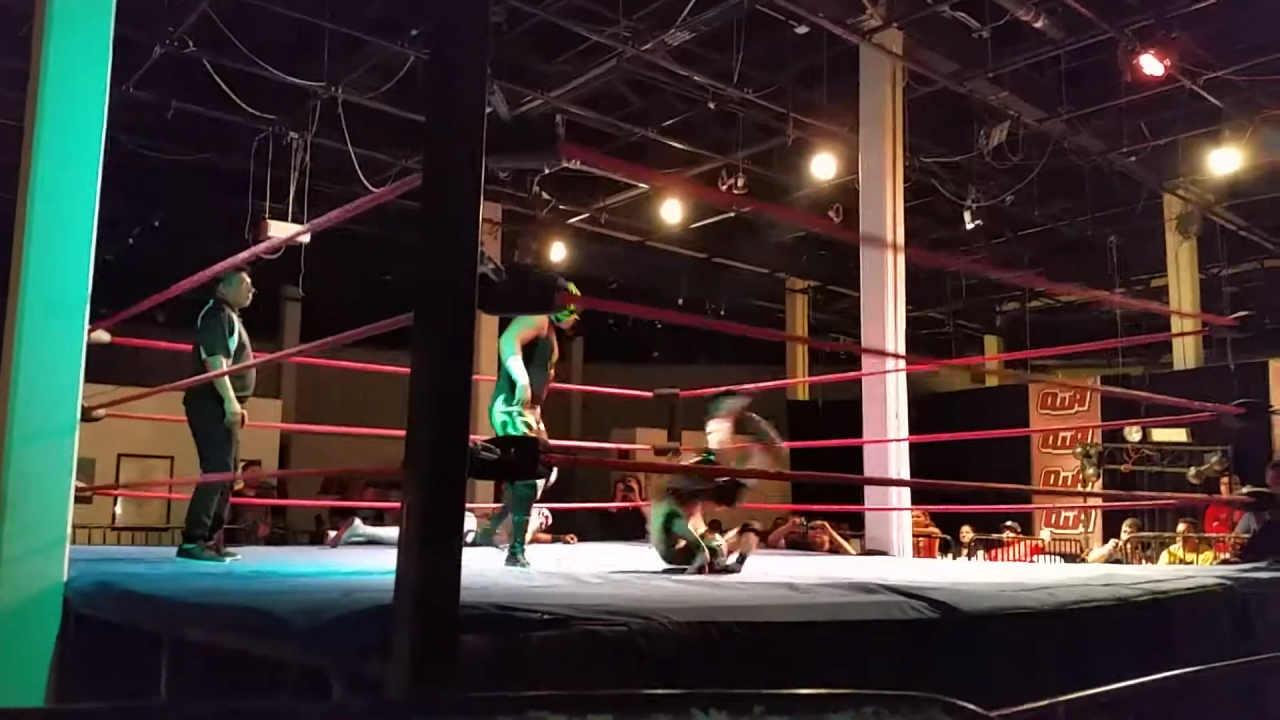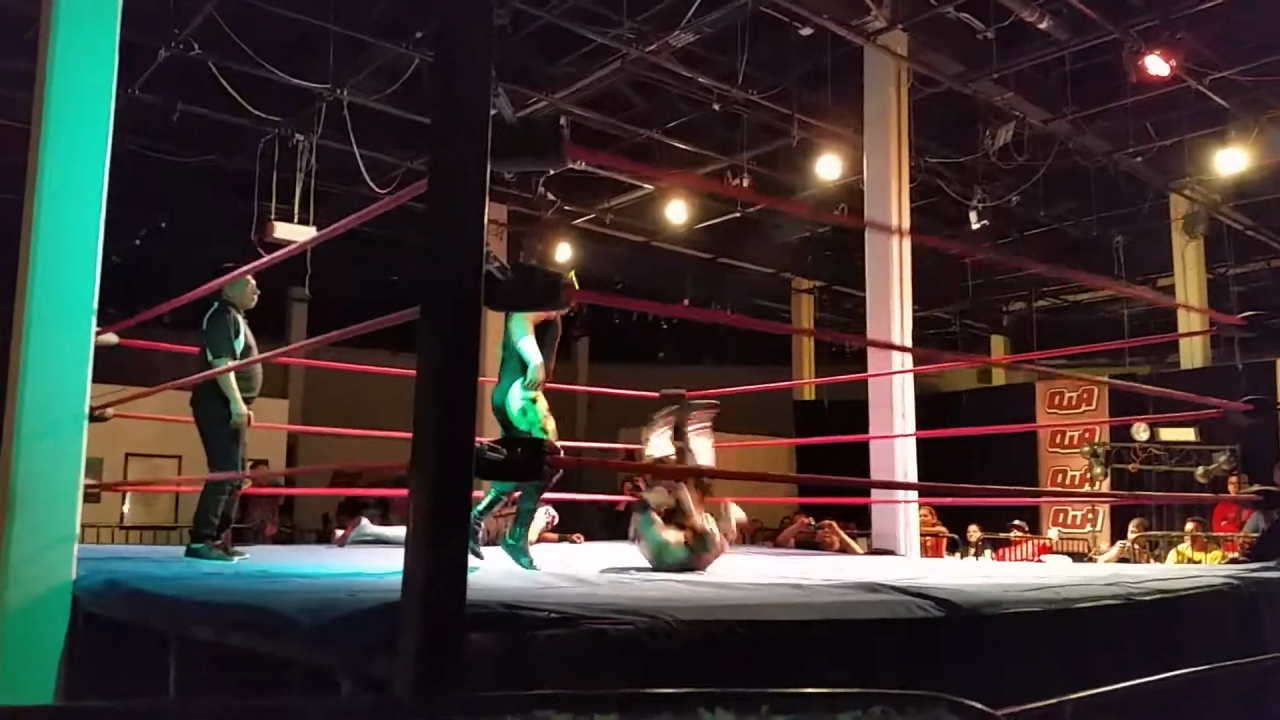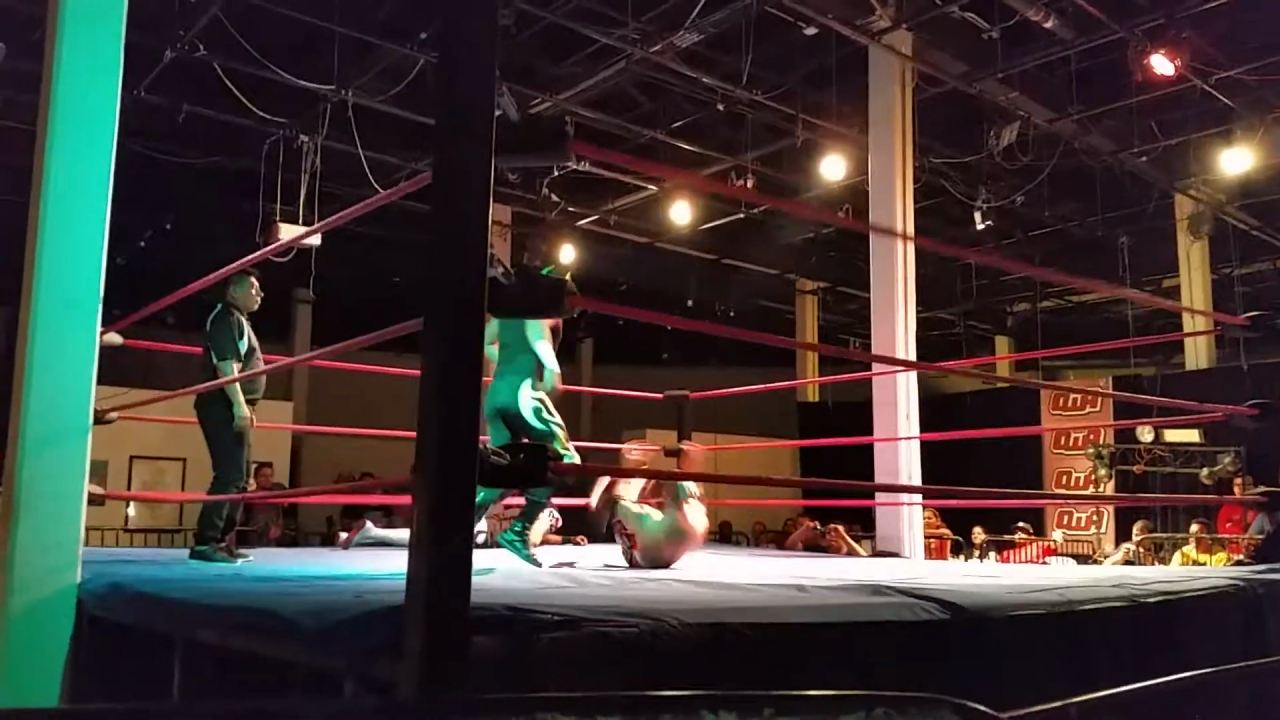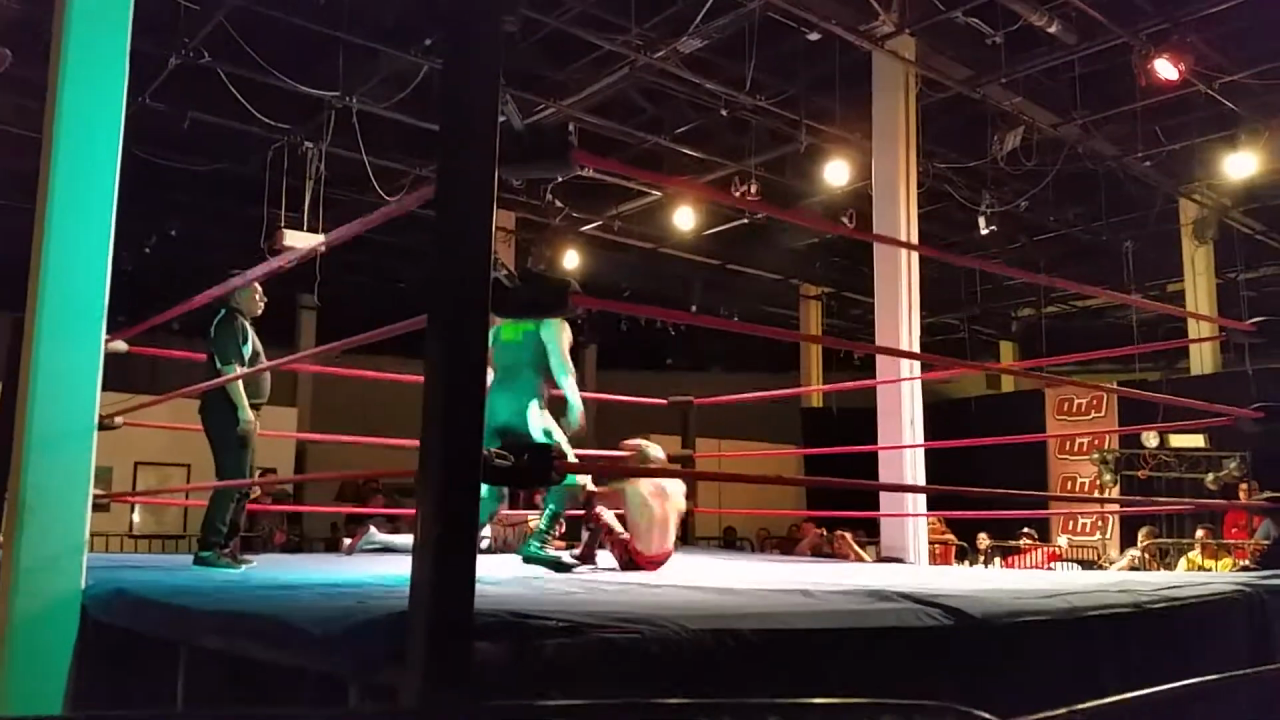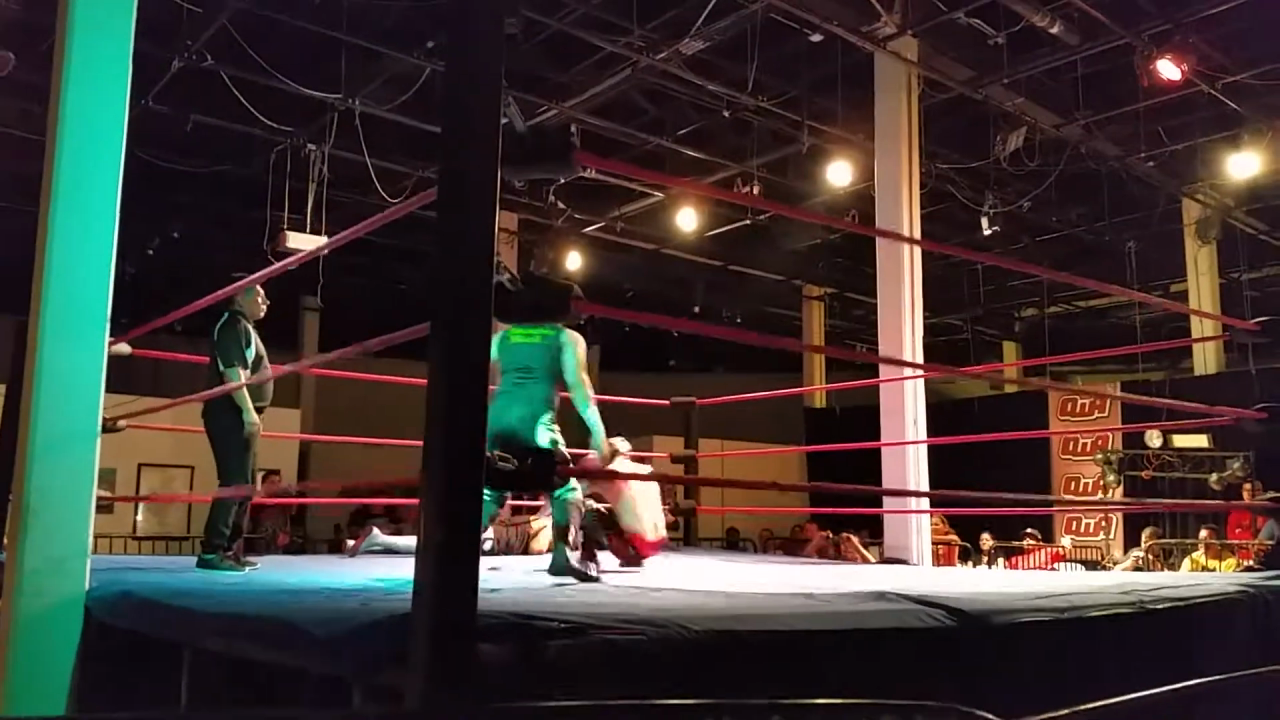
dt=0.1s
person 1, frame 1
left shoulder: (230, 317)
right shoulder: (216, 314)
right elbow: (215, 360)
left wrist: (236, 404)
right wrist: (230, 400)
left hip: (223, 406)
right hip: (213, 405)
left knee: (227, 473)
right knee: (218, 471)
left ankle: (210, 540)
right ankle: (192, 541)
person 1, frame 2
left shoulder: (236, 319)
right shoulder: (222, 316)
right elbow: (220, 362)
left wrist: (242, 405)
right wrist: (236, 402)
left hip: (229, 407)
right hip: (219, 406)
left knee: (235, 474)
right knee: (225, 472)
left ankle: (218, 539)
right ankle: (200, 541)
person 1, frame 3
left shoulder: (238, 321)
right shoulder: (225, 318)
right elbow: (225, 365)
left wrist: (245, 408)
right wrist: (239, 405)
left hip: (235, 409)
right hip: (224, 408)
left knee: (238, 476)
right knee: (229, 474)
left ankle: (221, 541)
right ankle: (204, 543)
person 1, frame 4
left shoulder: (243, 325)
right shoulder: (229, 323)
right elbow: (229, 369)
left wrist: (249, 412)
right wrist: (244, 409)
left hip: (237, 413)
right hip: (228, 413)
left knee: (242, 481)
right knee: (232, 480)
left ankle: (225, 547)
right ankle: (208, 549)
person 1, frame 5
left shoulder: (245, 328)
right shoulder: (232, 326)
right elbow: (232, 372)
left wrist: (251, 414)
right wrist: (249, 412)
left hip: (239, 417)
right hip: (231, 416)
left knee: (245, 484)
right knee: (235, 483)
left ankle: (229, 550)
right ankle: (212, 552)
person 2, frame 1
left shoulder: (547, 329)
right shoulder: (536, 320)
right elbow: (507, 343)
right wrist: (523, 382)
left hip: (523, 409)
right hip: (510, 408)
left knee: (543, 471)
right knee: (533, 473)
left ankle: (496, 525)
right ankle: (515, 550)
person 2, frame 2
left shoulder: (540, 315)
right elbow: (519, 321)
right wrist: (536, 362)
left hip: (507, 394)
right hip: (520, 391)
left ankle: (475, 520)
person 2, frame 3
left shoulder: (507, 315)
right elbow: (536, 327)
right wrist: (551, 363)
left hip: (497, 397)
right hip: (523, 391)
right knee: (565, 461)
person 2, frame 4
left shoulder: (499, 330)
right shoulder: (555, 326)
right elbow: (560, 363)
right wrist: (576, 404)
left hip: (496, 416)
right hip: (527, 412)
left knee: (491, 493)
right knee: (571, 479)
person 2, frame 5
left shoulder: (504, 336)
right shoulder: (568, 338)
right elbow: (577, 382)
right wrist: (597, 430)
left hip: (498, 421)
right hip: (535, 423)
left knee: (490, 495)
right knee: (567, 492)
person 3, frame 1
right shoulder: (534, 514)
left elbow: (531, 536)
right elbow: (521, 539)
left wrist: (558, 538)
left hip: (467, 524)
right hip: (467, 526)
left ankle: (359, 530)
right ankle: (360, 529)
person 3, frame 2
right shoulder: (541, 512)
left elbow: (538, 535)
right elbow: (528, 538)
left wrist: (565, 537)
left ankle: (365, 530)
right ankle: (366, 529)
person 3, frame 3
right shoulder: (544, 515)
left elbow: (540, 537)
right elbow: (532, 540)
left wrist: (568, 539)
right wrist: (562, 537)
left hip: (477, 527)
right hip: (476, 528)
left ankle: (353, 538)
right ankle: (370, 532)
person 3, frame 4
left shoulder: (531, 522)
right shoulder: (541, 521)
left wrist: (567, 543)
left hip: (482, 532)
right hip: (484, 534)
left ankle: (366, 539)
right ankle: (374, 536)
person 3, frame 5
left shoulder: (535, 521)
right shoulder: (547, 523)
right elbow: (536, 548)
left hip: (487, 533)
right hip: (488, 536)
left ankle: (371, 540)
right ankle: (375, 538)
